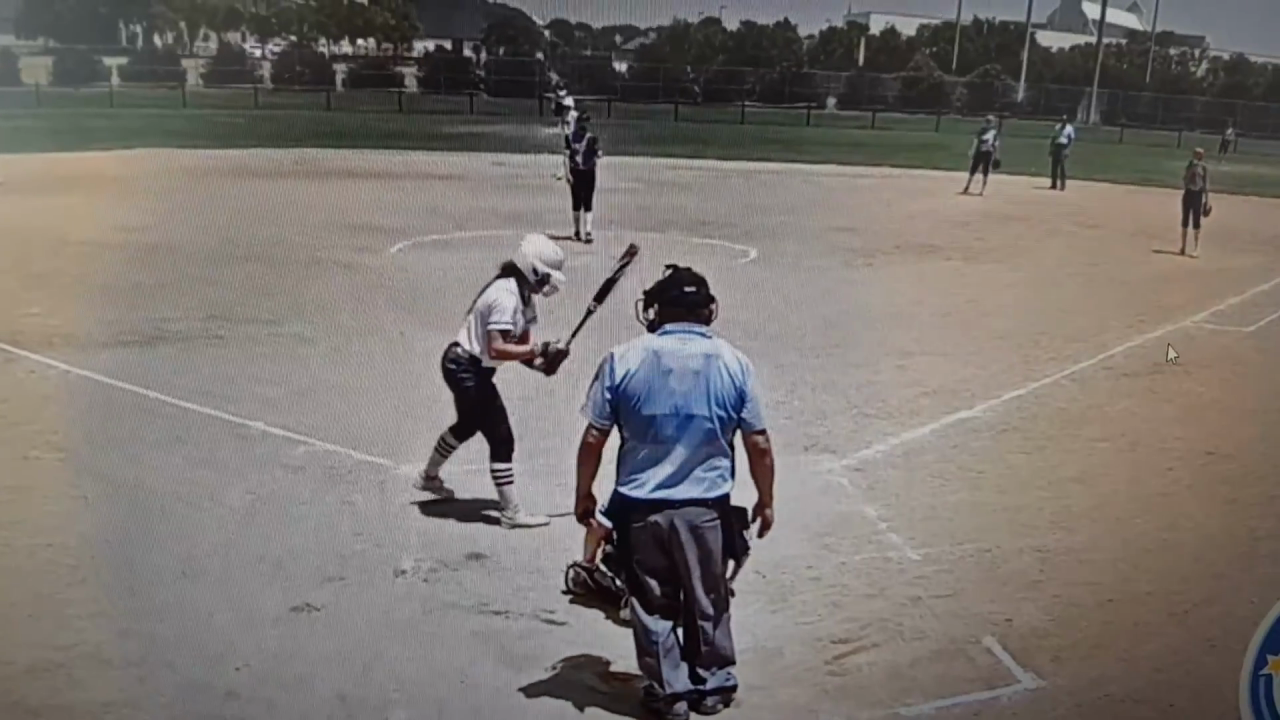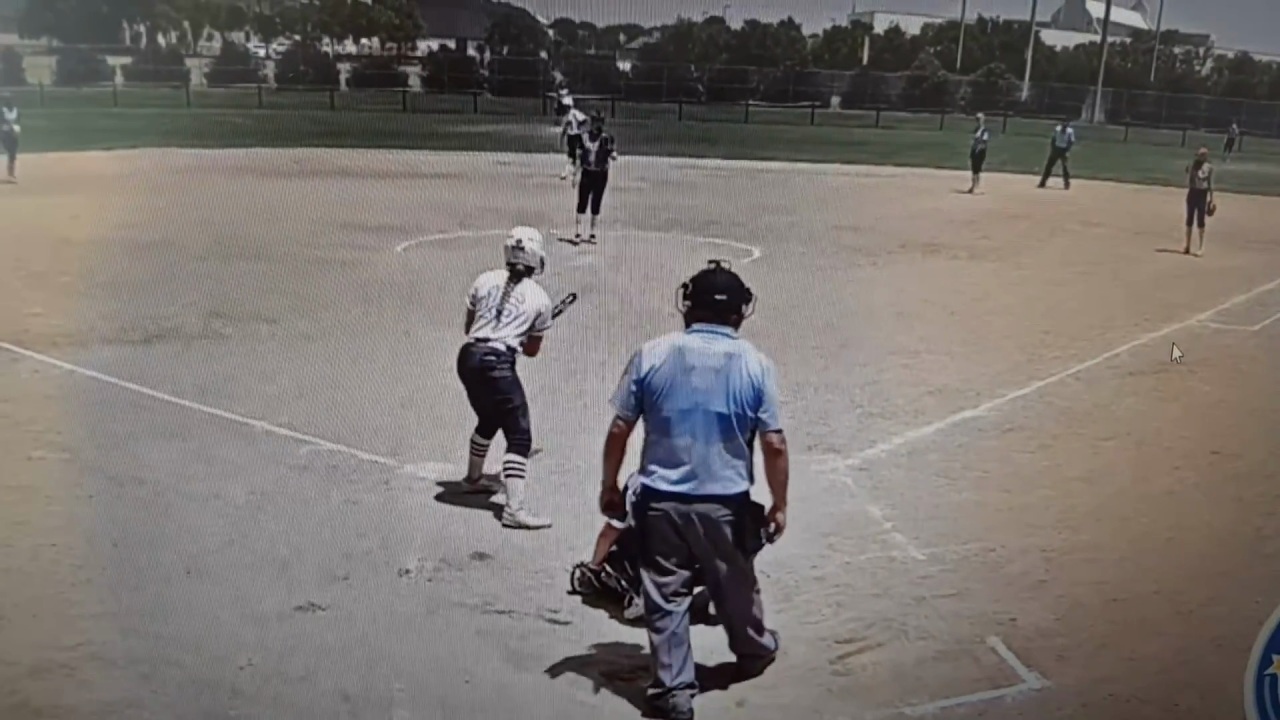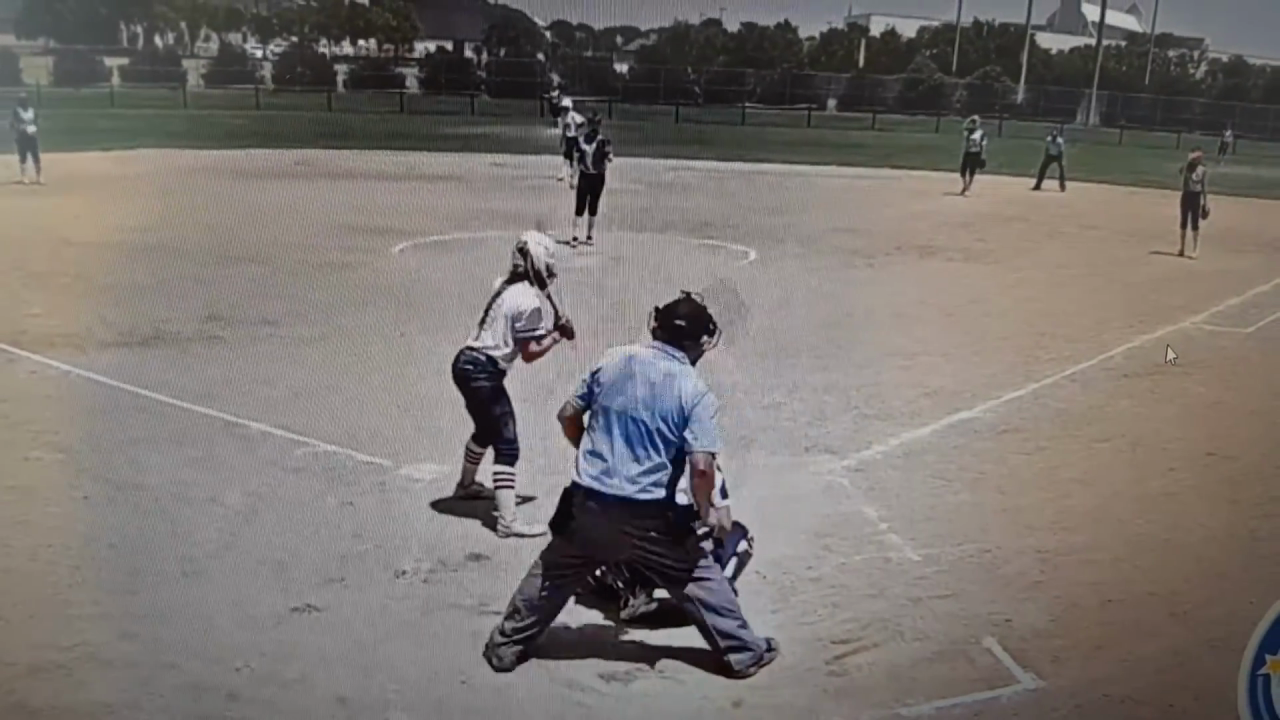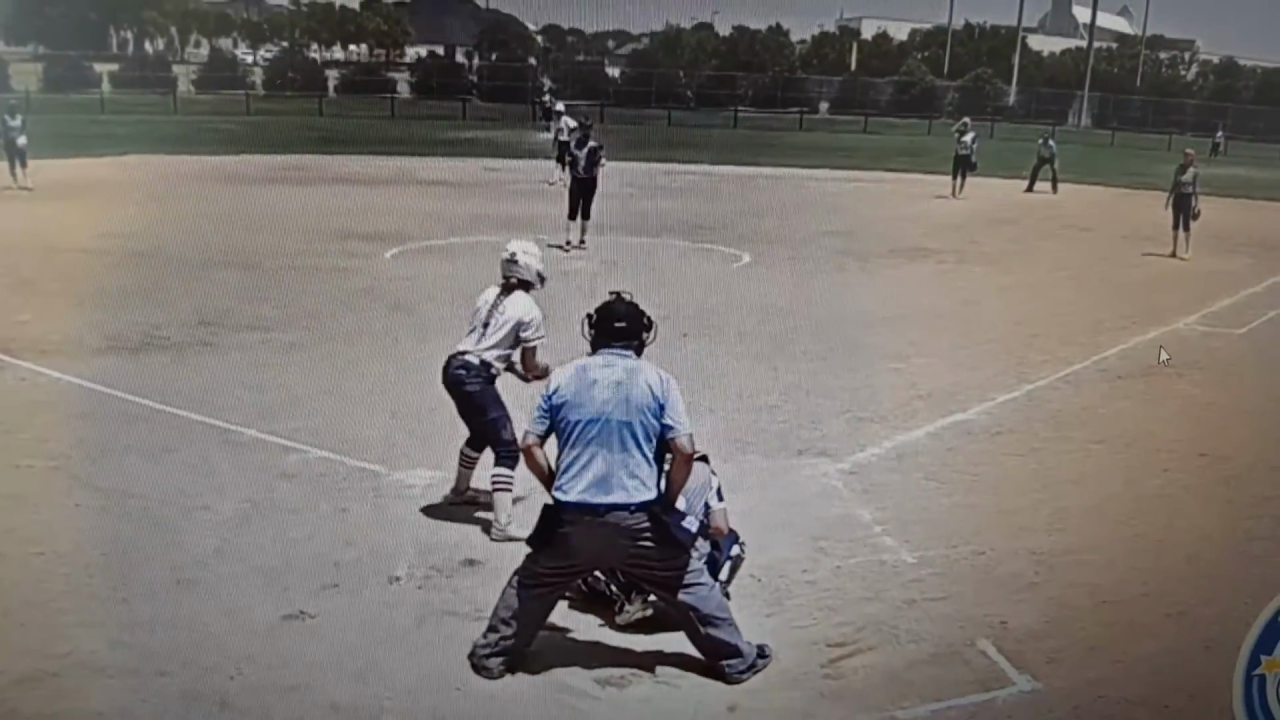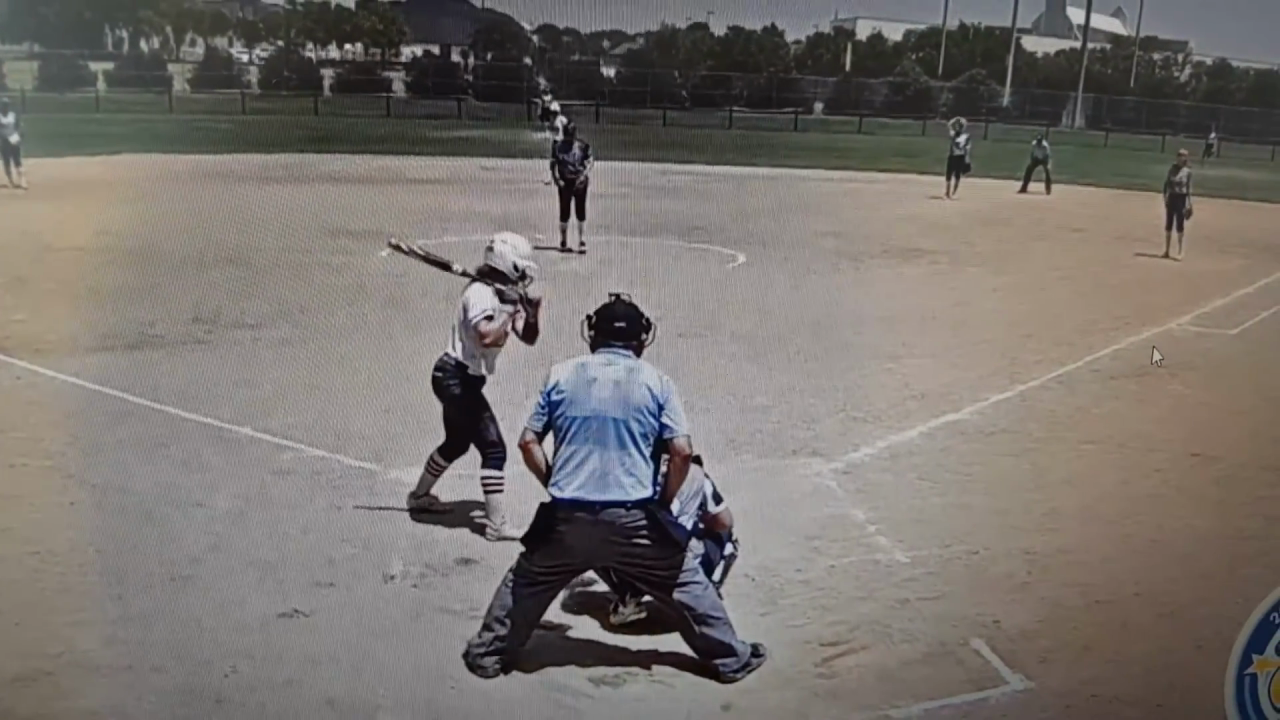
dt=1s
person 1, frame 1
left shoulder: (623, 359)
right shoulder: (734, 363)
left elbow: (593, 438)
right elbow: (758, 445)
left wrist: (584, 494)
right wrist: (766, 500)
left hip: (640, 507)
right hip: (706, 507)
left knee: (653, 605)
right knee: (708, 602)
person 1, frame 2
left shoulder: (651, 355)
right shoulder: (755, 364)
left elbow: (619, 430)
right elbow: (774, 445)
left wrist: (609, 485)
right wrist: (779, 504)
left hip: (661, 500)
right hip: (725, 502)
left knee: (665, 598)
right knee: (735, 586)
right ankle: (754, 651)
person 1, frame 3
left shoulder: (613, 360)
right shoulder: (694, 389)
left elbow: (568, 416)
right elbow: (701, 466)
right wrist: (704, 512)
left hip: (588, 502)
right hip: (647, 513)
left knee: (552, 572)
right knee: (697, 575)
left ankle: (506, 646)
right ankle: (744, 651)
person 1, frame 4
left shoulder: (563, 378)
right shoulder: (658, 381)
left elbow: (530, 445)
right elbow: (684, 451)
left wrist: (557, 489)
right wrist: (667, 501)
left hip: (572, 519)
right hip: (638, 520)
left knee: (531, 586)
right knee: (690, 586)
left ankle: (492, 656)
right ankle: (736, 660)
person 1, frame 5
left shoulder: (561, 375)
right shoulder: (656, 381)
left elbow: (528, 441)
right elbow: (682, 451)
right wrist: (664, 501)
left hip: (567, 517)
right hip: (634, 518)
left knee: (525, 583)
right knee: (686, 584)
left ankle: (488, 654)
right ankle: (730, 658)
person 2, frame 1
left shoulder: (523, 296)
right shoulder: (506, 297)
left elbow: (520, 344)
right elbow: (498, 349)
left wrist: (540, 362)
right wrist: (540, 350)
left hip: (461, 364)
right hip: (467, 370)
left knee: (468, 425)
right knee: (501, 439)
left ankle: (429, 476)
right ankle: (512, 513)
person 2, frame 2
left shoulder: (485, 280)
right shoulder: (539, 298)
right elbow: (532, 350)
left hip: (469, 357)
right hip: (497, 364)
left knee: (488, 420)
right knee: (519, 436)
left ankle: (474, 478)
right ankle: (515, 509)
person 2, frame 3
left shoulder: (506, 285)
right shoulder: (529, 301)
right elbow: (528, 353)
left wrist: (550, 332)
right wrist: (554, 337)
left hip: (466, 365)
right hip: (484, 373)
left knee: (486, 430)
right knee: (507, 446)
left ankle: (466, 485)
right ankle: (507, 520)
person 2, frame 4
left shoulder: (489, 295)
right shoulder: (529, 310)
right elbow: (529, 365)
left wrist: (514, 369)
right wrist: (542, 372)
left hip: (455, 369)
right hip: (475, 378)
left knee: (480, 433)
right knee: (506, 448)
left ankle: (460, 490)
right ankle: (502, 524)
person 2, frame 5
left shoulder: (508, 295)
right shoulder: (481, 293)
left elbow: (529, 339)
right elbow: (487, 337)
left wrist: (531, 313)
right wrist: (509, 310)
left hip: (456, 378)
right hip: (457, 379)
left knee: (456, 442)
right knee: (493, 448)
left ankle: (419, 495)
right ankle: (497, 525)
